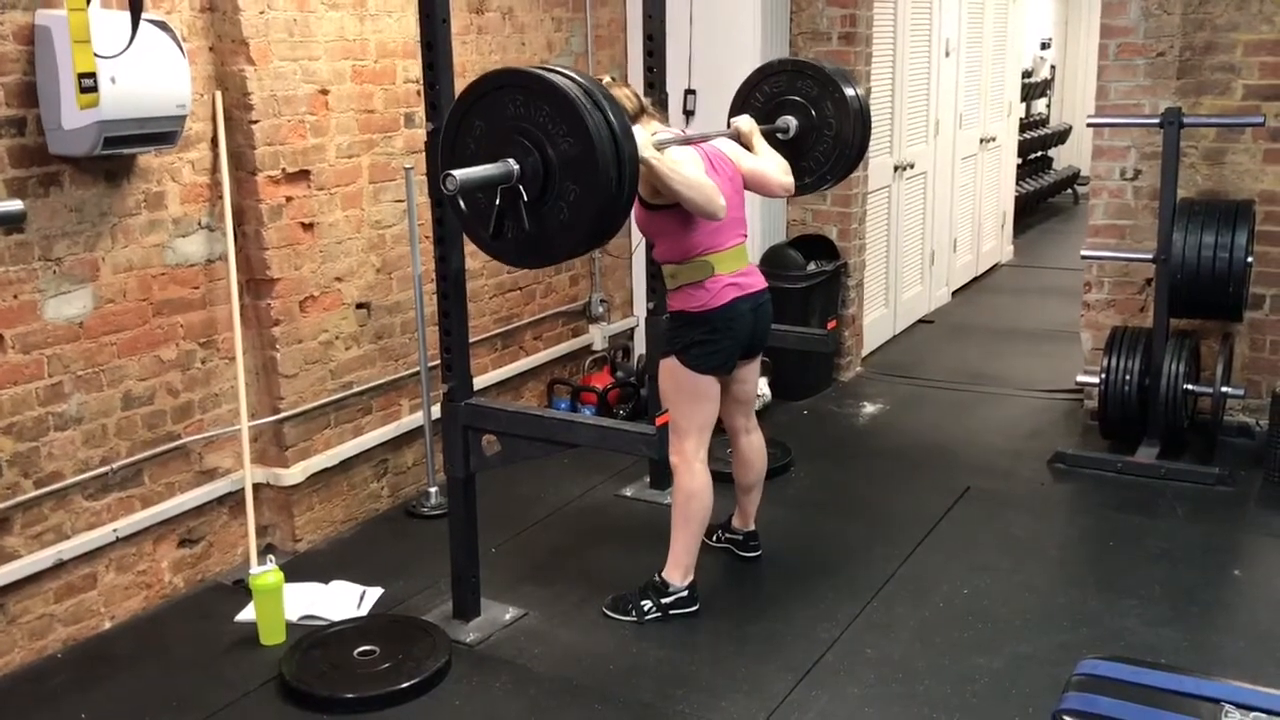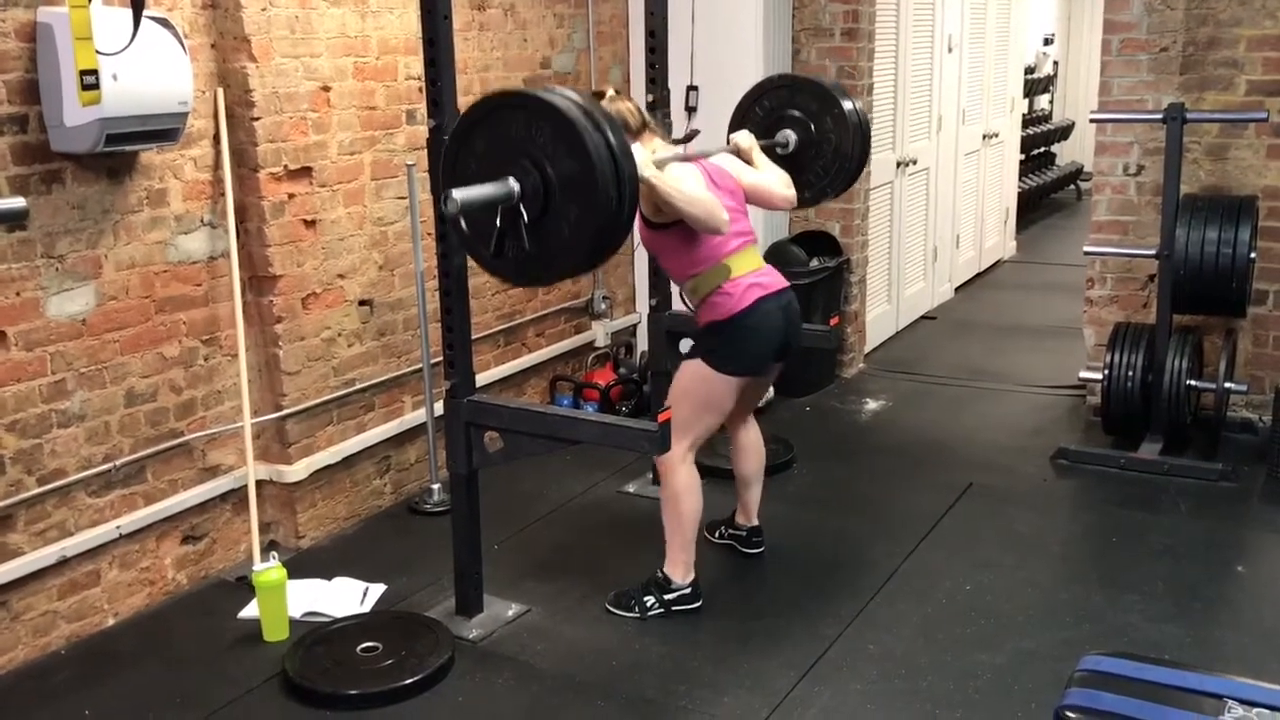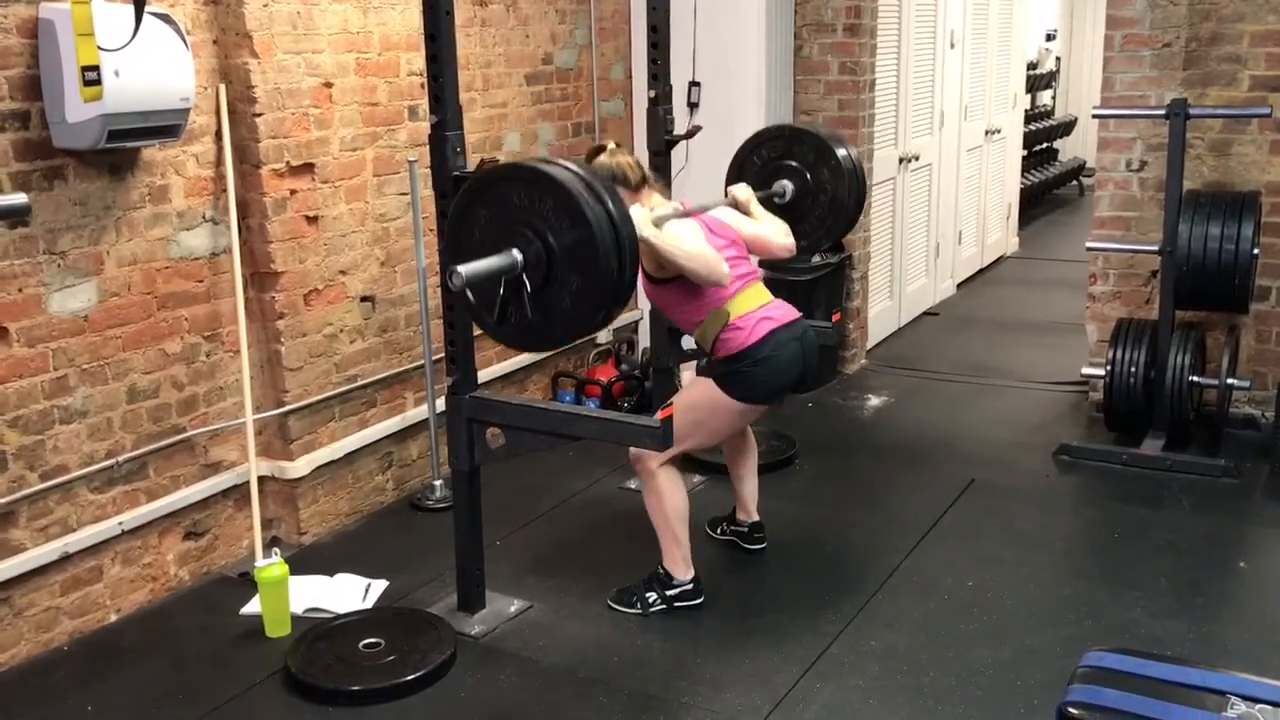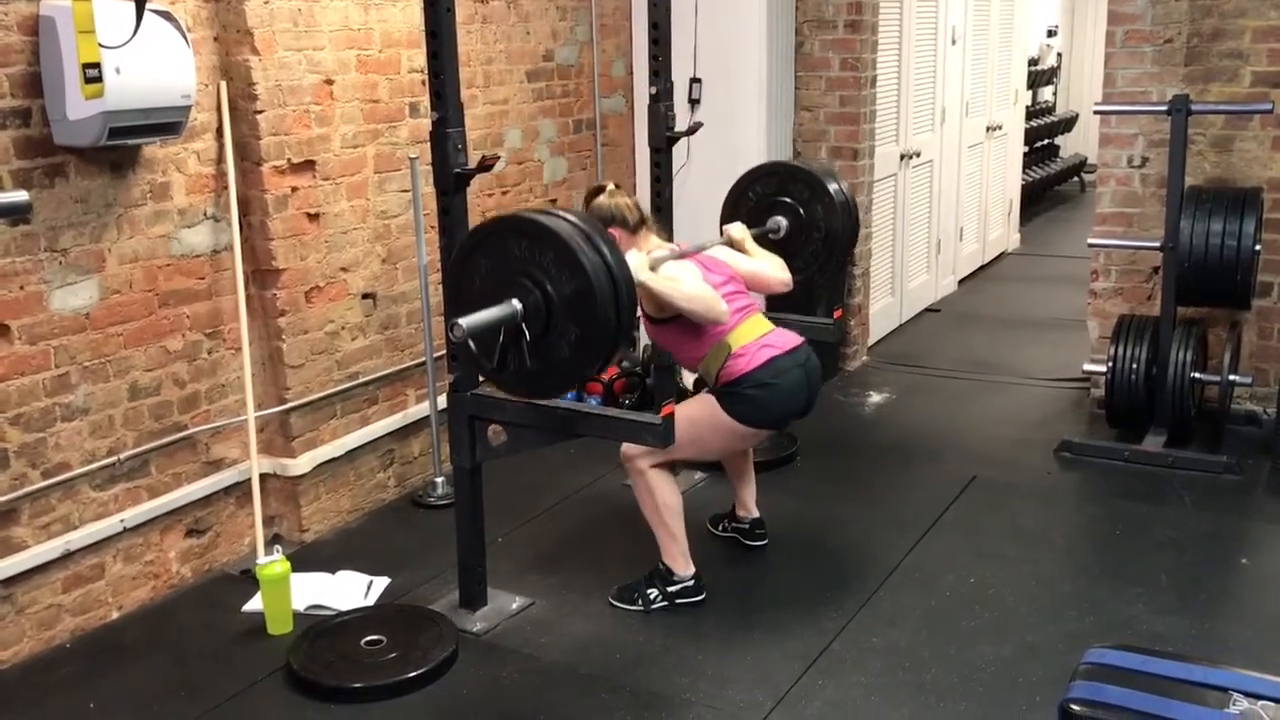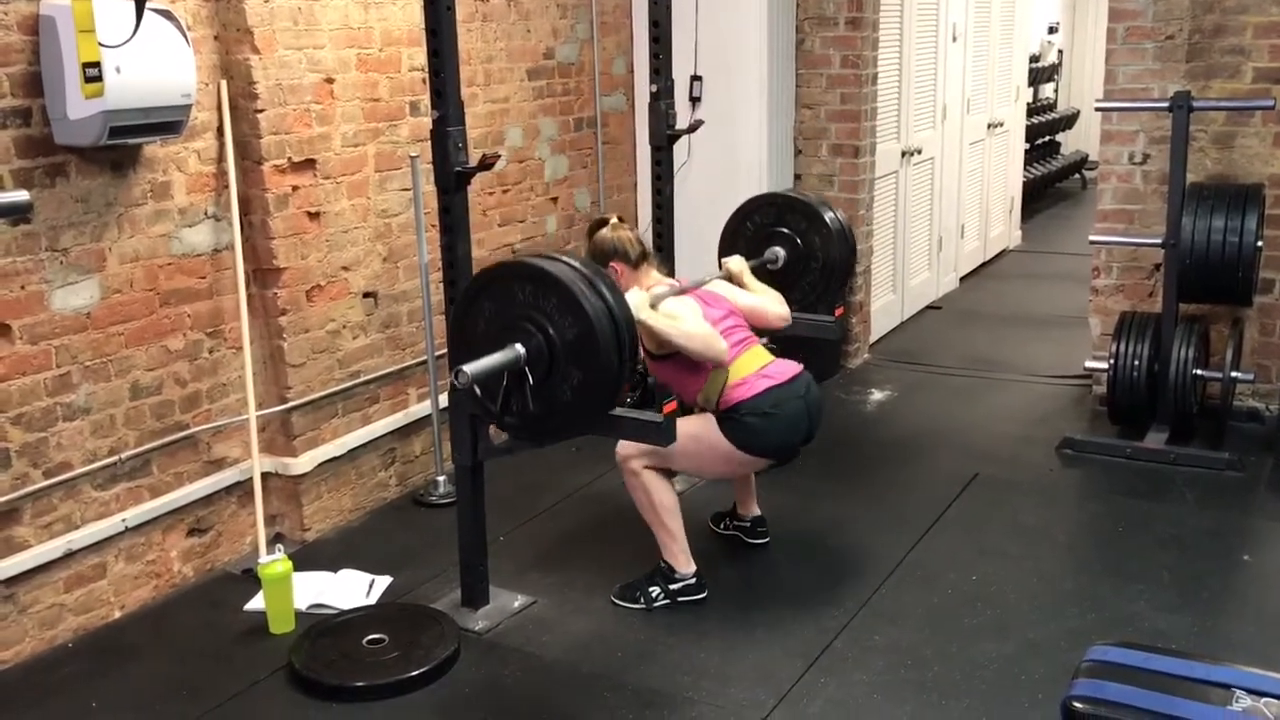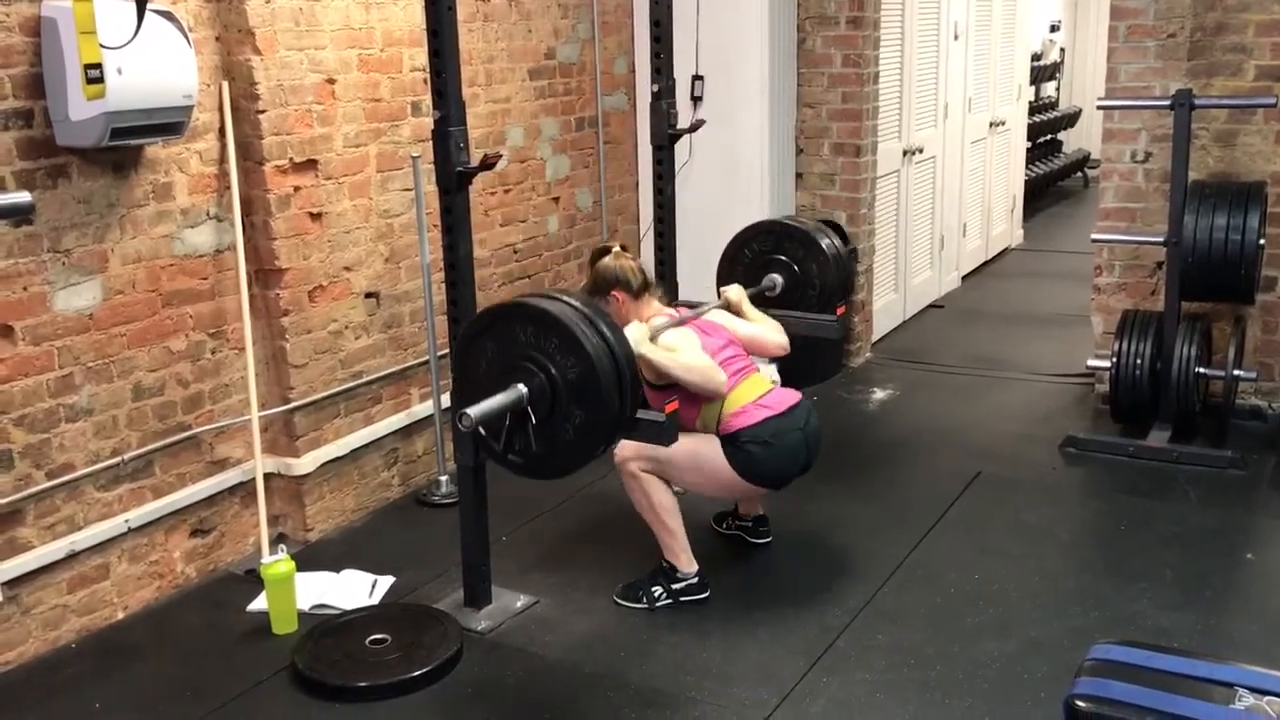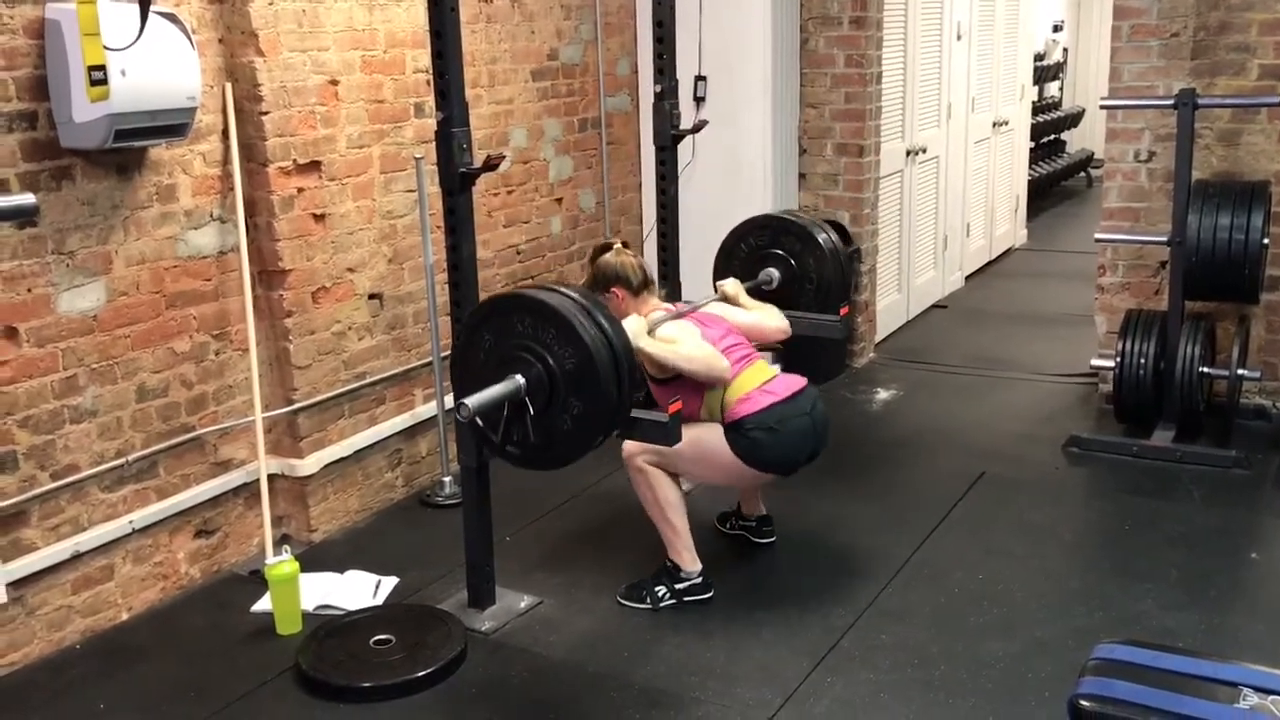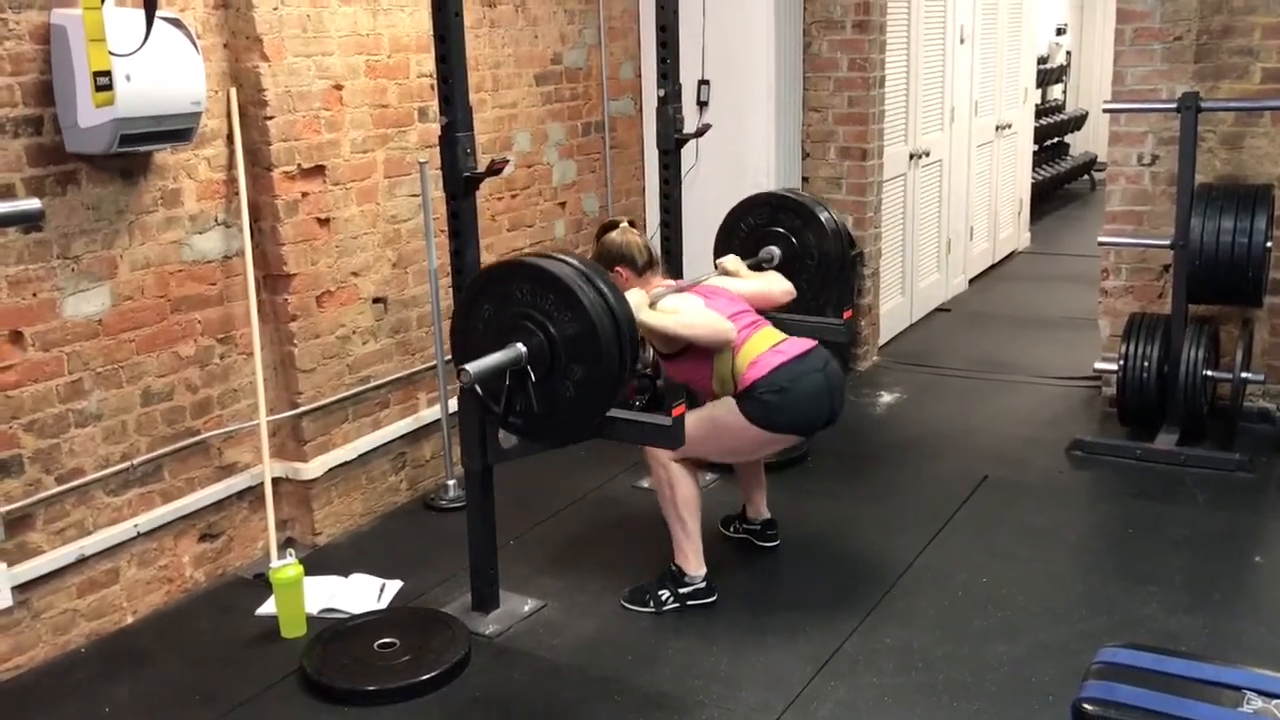
dt=0.3s
person 1, frame 1
left shoulder: (659, 161)
right shoulder: (716, 144)
left elbow: (712, 204)
right elbow: (784, 181)
left wrist: (647, 156)
right wrist: (753, 135)
left hip: (706, 314)
right hip: (752, 299)
left knee: (687, 453)
right knee: (742, 424)
left ankle: (675, 587)
right ankle: (743, 529)
person 1, frame 2
left shoulder: (663, 180)
right shoulder: (716, 161)
left elbow: (715, 218)
right elbow: (787, 196)
left wrist: (647, 176)
right wrist: (753, 152)
left hip: (739, 323)
right hip: (780, 306)
left knee: (673, 450)
right knee: (738, 417)
left ankle: (677, 585)
right ankle: (746, 525)
person 1, frame 3
left shoulder: (662, 232)
right shoulder: (711, 213)
left elbow: (717, 273)
right elbow: (785, 244)
left wrist: (647, 235)
right wrist: (750, 203)
left hip: (757, 357)
right hip: (794, 338)
left knee: (650, 452)
right knee: (728, 414)
left ankle: (678, 581)
right ankle: (747, 521)
person 1, frame 4
left shoulder: (658, 272)
right shoulder: (707, 252)
left elbow: (715, 310)
right elbow: (782, 279)
left wrist: (643, 279)
right wrist: (745, 241)
left hip: (768, 387)
right hip: (801, 366)
left knee: (640, 453)
right knee: (722, 415)
left ankle: (679, 578)
right ankle: (747, 519)
person 1, frame 5
left shoulder: (658, 309)
right shoulder: (705, 286)
left elbow: (716, 349)
right elbow: (780, 314)
left wrist: (643, 317)
right wrist: (743, 275)
left hip: (770, 418)
right hip: (802, 395)
left knee: (635, 454)
right knee: (721, 425)
left ankle: (681, 576)
right ankle: (749, 517)
person 1, frame 6
left shoulder: (657, 338)
right shoulder: (704, 317)
left elbow: (715, 382)
right elbow: (780, 343)
left wrist: (642, 349)
right wrist: (743, 304)
left hip: (769, 449)
right hip: (801, 426)
left knee: (632, 457)
left ankle: (683, 576)
right ankle: (751, 517)
person 1, frame 7
left shoulder: (657, 332)
right shoulder: (704, 309)
left elbow: (718, 369)
right elbow: (780, 327)
left wrist: (641, 344)
right wrist: (739, 296)
left hip: (775, 436)
right hip: (809, 414)
left knee: (640, 453)
right knee: (713, 422)
left ankle: (687, 575)
right ankle: (754, 517)
person 1, frame 8
left shoulder: (659, 308)
right shoulder: (704, 284)
left elbow: (722, 332)
right elbow: (784, 290)
left wrist: (642, 317)
right wrist: (741, 270)
left hip: (789, 393)
right hip: (822, 374)
left knee: (664, 449)
right knee: (734, 422)
left ankle: (690, 580)
right ankle: (758, 520)
